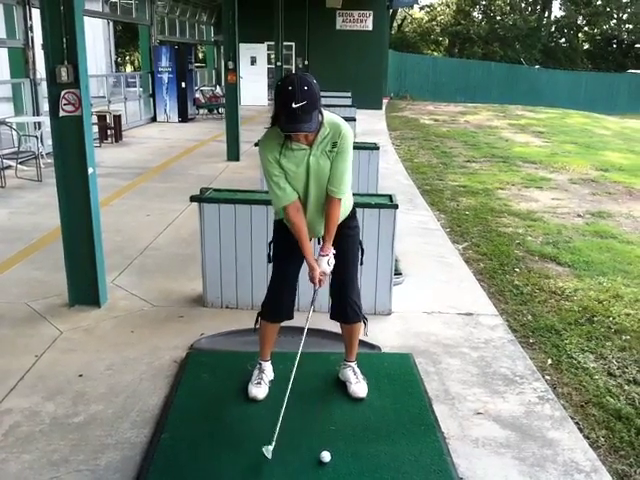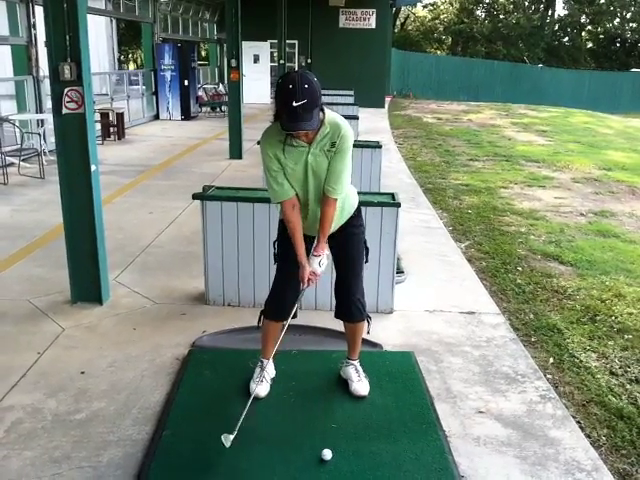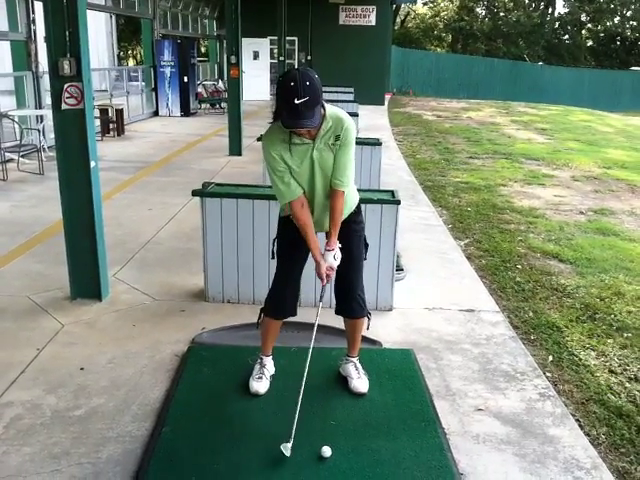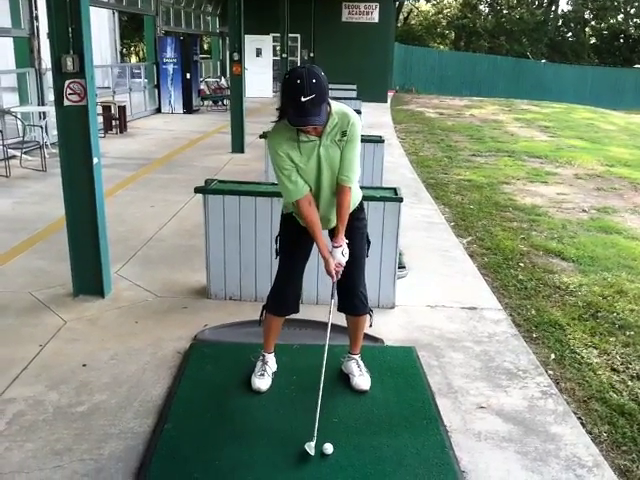
dt=0.3s
person 1, frame 1
left shoulder: (340, 132)
right shoulder: (270, 145)
left elbow: (335, 196)
right elbow: (291, 206)
left wrist: (327, 248)
right wrist: (310, 260)
left hip: (340, 219)
right hip: (291, 224)
left knee: (348, 294)
right knee: (278, 293)
left ankle: (350, 365)
right ankle: (264, 365)
person 1, frame 2
left shoulder: (340, 131)
right shoulder: (271, 142)
left elbow: (332, 196)
right elbow: (289, 203)
left wrist: (321, 249)
right wrist: (302, 260)
left hip: (343, 217)
right hip: (296, 221)
left knee: (352, 293)
right knee: (281, 292)
left ankle: (352, 364)
right ankle: (265, 363)
person 1, frame 3
left shoulder: (342, 125)
right shoulder: (273, 141)
left elbow: (339, 189)
right elbow: (297, 202)
left wrist: (332, 243)
right wrist: (317, 256)
left hip: (344, 214)
right hip: (296, 219)
left knee: (352, 290)
right knee: (282, 289)
left ankle: (351, 361)
right ankle: (265, 360)
person 1, frame 4
left shoulder: (348, 121)
right shoulder: (279, 139)
left elbow: (345, 184)
right elbow: (303, 200)
left wrist: (340, 236)
right wrist: (324, 252)
left hip: (348, 211)
right hip: (299, 216)
left knee: (354, 287)
right knee: (285, 287)
left ankle: (353, 358)
right ankle: (267, 357)
